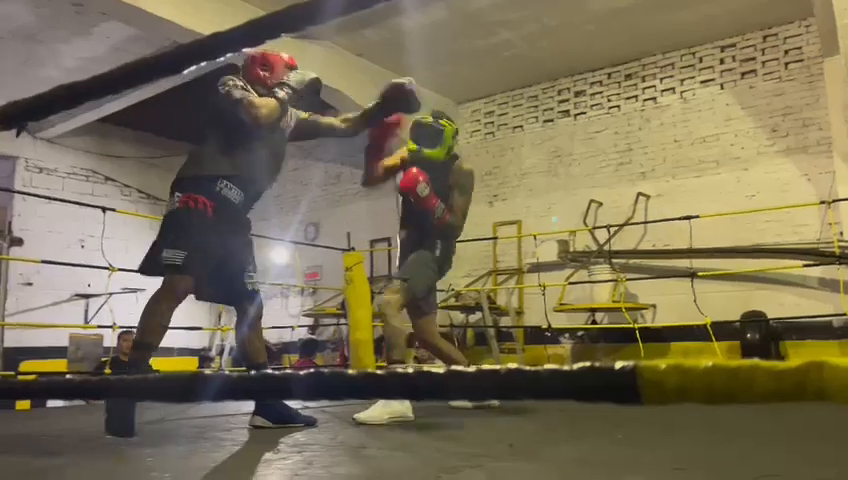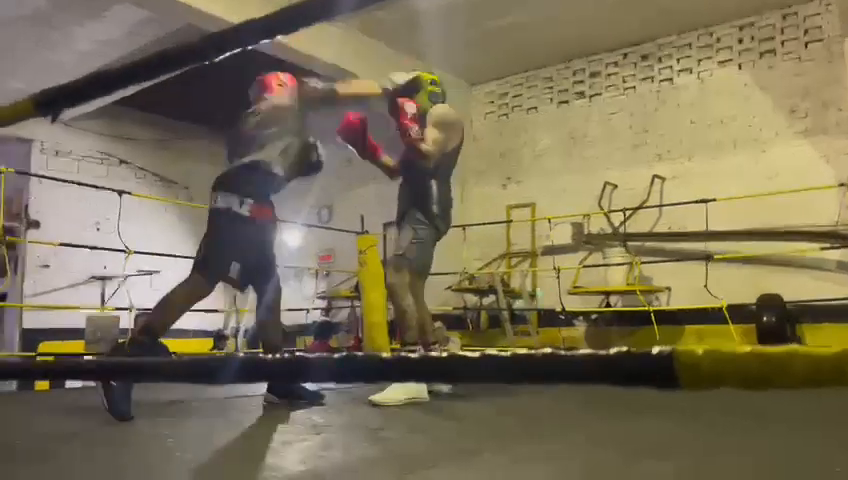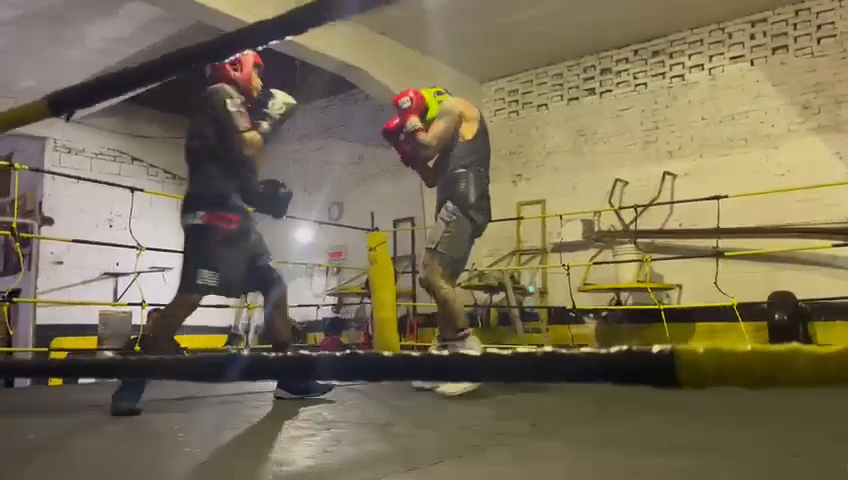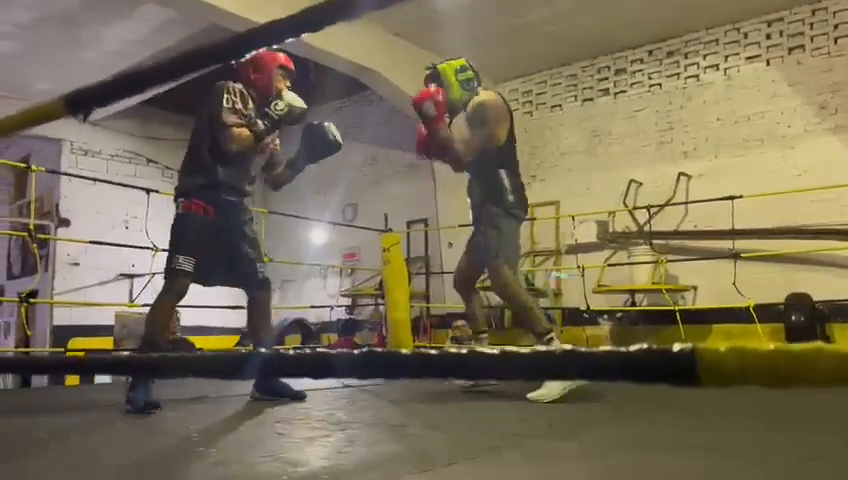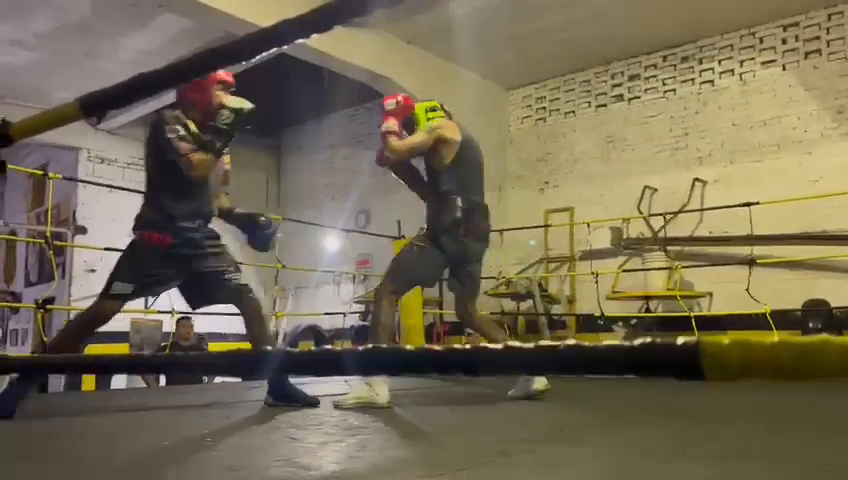
dt=0.5s
person 1, frame 1
left shoulder: (288, 117)
right shoulder: (232, 86)
left elbow: (341, 126)
right elbow: (257, 113)
left wrist: (383, 104)
right wrist: (289, 90)
left hip: (233, 213)
right hip: (199, 199)
left knee: (250, 306)
right knee: (177, 285)
left ankle: (267, 403)
person 1, frame 2
left shoulder: (256, 117)
right shoulder: (289, 96)
right elbow: (344, 90)
left wrist: (302, 161)
left hip: (251, 206)
right hip: (246, 200)
left knee: (270, 292)
right knee: (202, 282)
left ankle: (280, 380)
person 1, frame 3
left shoulder: (231, 103)
right shoulder: (221, 93)
right elbow: (248, 147)
left wrist: (259, 195)
right wrist: (270, 116)
left hip: (233, 212)
right hip: (212, 213)
left knee: (276, 289)
right knee: (190, 296)
left ankle: (289, 376)
right ankle: (133, 380)
person 1, frame 4
left shoulder: (266, 119)
right shoulder: (229, 92)
left elbow: (275, 180)
right elbow: (233, 141)
left wrist: (307, 153)
right wrist: (272, 118)
left hip: (235, 208)
right hip: (201, 202)
left knee: (260, 290)
right knee: (177, 284)
left ankle: (264, 377)
right ankle: (142, 379)
person 1, frame 5
left shoulder: (214, 138)
right shoulder: (170, 121)
right elbow: (194, 169)
left wrist: (242, 219)
right wrist: (222, 131)
left hip: (200, 237)
right hip: (159, 235)
left knee: (248, 299)
right knee: (104, 309)
left ankle: (277, 383)
right ankle: (29, 379)
person 2, frame 1
left shoulder: (459, 171)
right shoulder: (407, 156)
left elbow: (454, 228)
right elbow: (369, 180)
left wrist: (426, 198)
right wrist: (377, 141)
left hip: (433, 250)
right hip: (410, 250)
left knee: (388, 303)
right knee: (426, 334)
left ankle: (397, 396)
person 2, frame 2
left shoulder: (443, 114)
right shoulder: (422, 124)
left elbow: (427, 158)
right elbow: (394, 169)
left wrist: (405, 119)
right wrist: (362, 143)
left hip: (425, 210)
right hip: (417, 212)
left knee: (398, 282)
right knee: (411, 289)
left ankle: (414, 379)
person 2, frame 3
left shoulder: (454, 105)
right shoulder: (455, 136)
left elbow: (428, 147)
right elbow: (432, 177)
left wrist: (409, 117)
right wrist: (403, 143)
left hip: (462, 203)
right hip: (462, 206)
left knee: (432, 275)
right knee: (442, 283)
left ankle: (470, 353)
person 2, frame 4
left shoulder: (485, 102)
right shoulder: (471, 115)
left elbow: (463, 153)
right elbow: (461, 162)
left wrist: (434, 119)
right wrist: (436, 146)
left hip: (501, 204)
right hip: (490, 206)
left knee: (505, 283)
right knee: (463, 280)
person 2, frame 5
left shoulder: (440, 127)
right shoulder: (464, 145)
left elbow: (392, 153)
left wrist: (390, 119)
right wrist: (402, 168)
left hip: (447, 232)
right hip: (474, 234)
left knee: (386, 294)
right knee: (467, 311)
left ankle: (376, 383)
